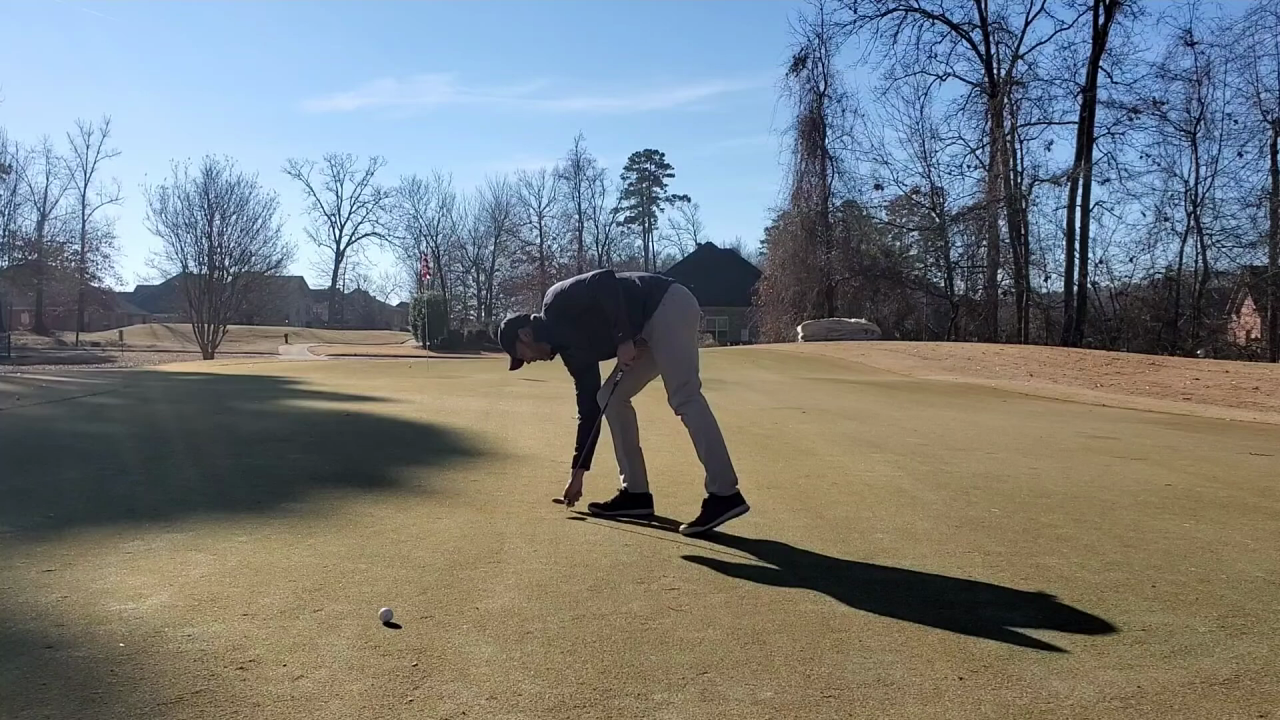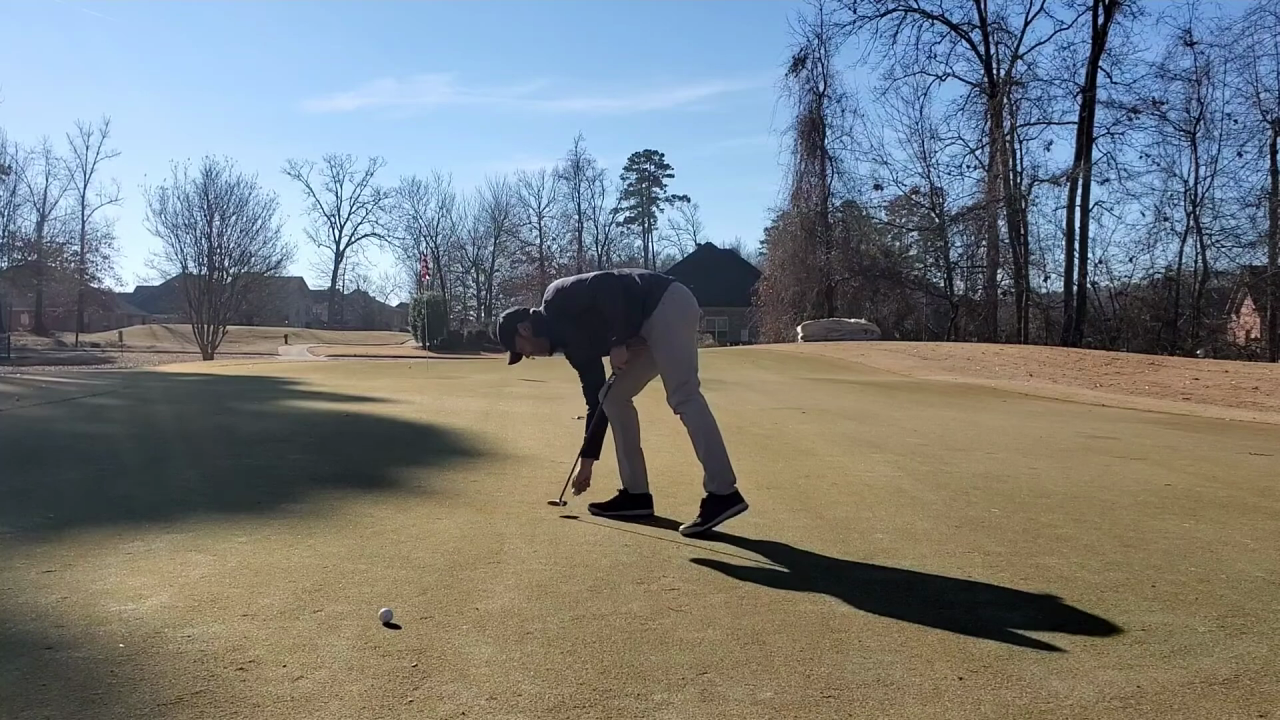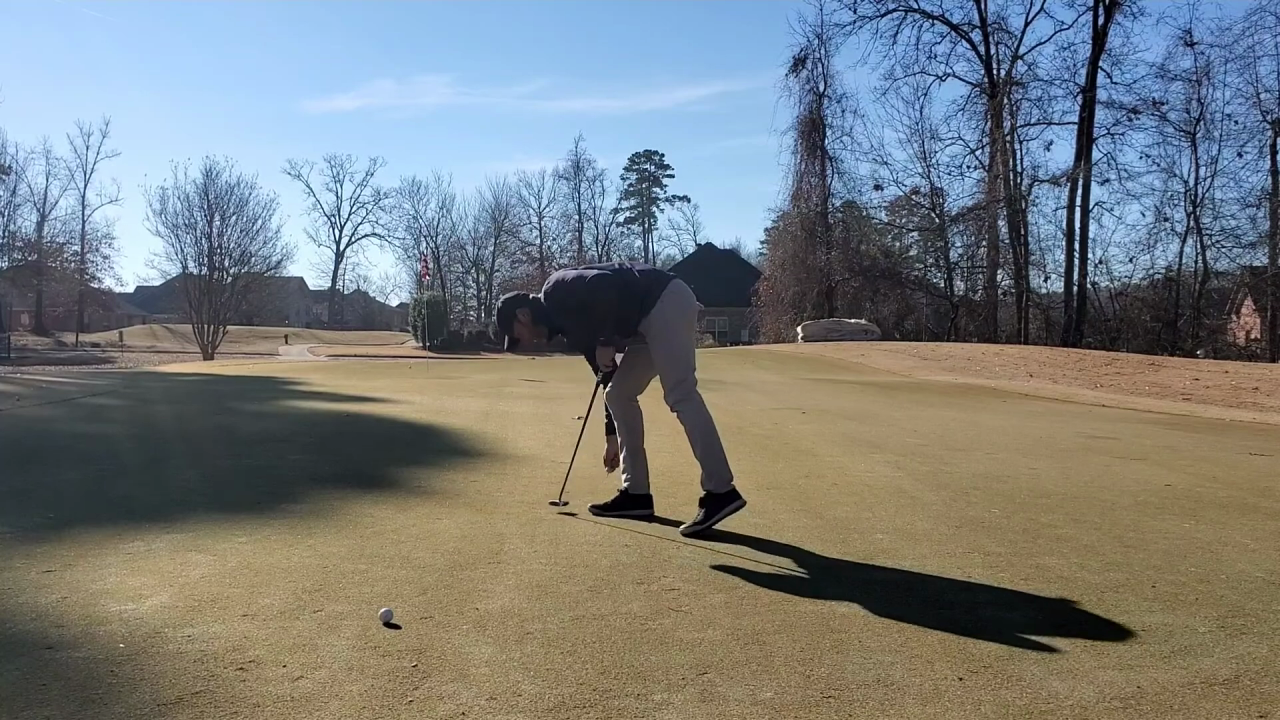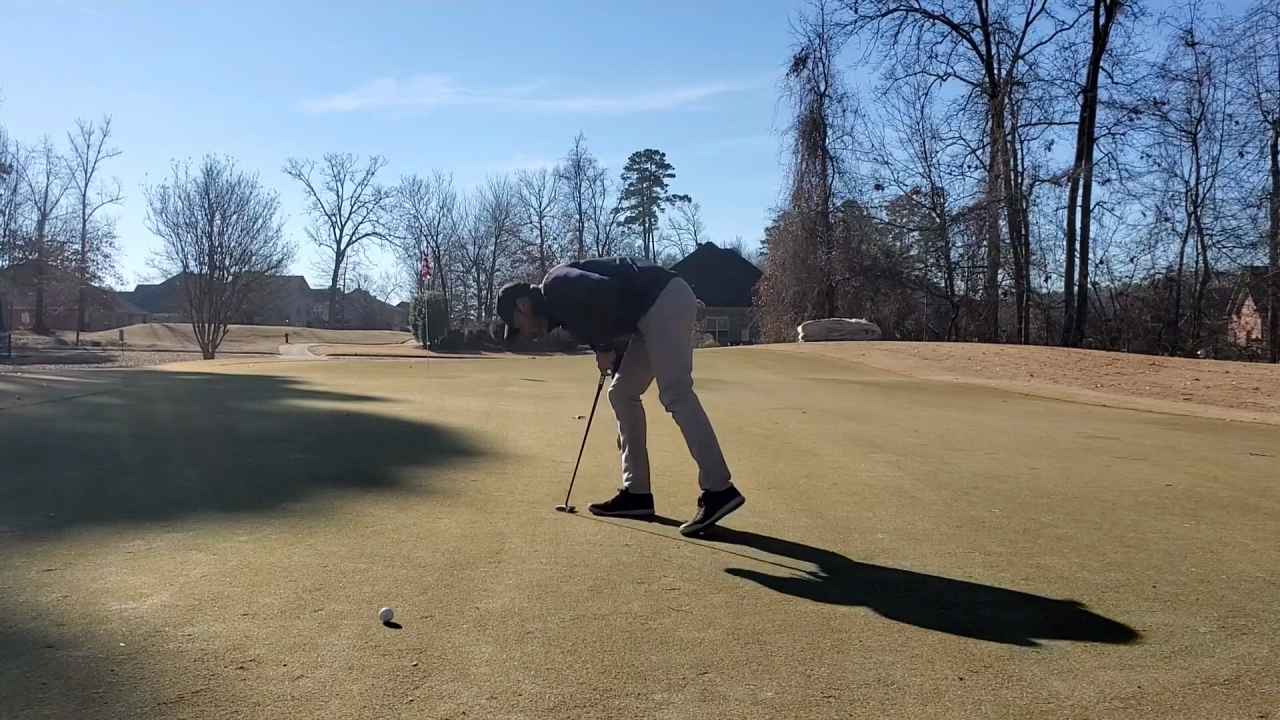
dt=0.2s
person 1, frame 1
left shoulder: (557, 303)
right shoulder: (570, 346)
left elbow: (605, 281)
right elbow: (589, 405)
left wrist: (623, 338)
right wrist: (578, 471)
left hip: (669, 307)
left knee: (684, 398)
right knee: (610, 398)
left ankle: (725, 496)
right ankle: (636, 493)
person 1, frame 2
left shoulder: (558, 300)
right shoulder: (569, 339)
left elbow: (604, 283)
right elbow: (595, 396)
left wrist: (616, 342)
right wrist: (587, 460)
left hip: (668, 305)
left knee: (683, 397)
right knee: (613, 396)
left ankle: (723, 494)
right ankle: (636, 493)
person 1, frame 3
left shoulder: (557, 292)
right shoulder: (566, 322)
left elbow: (603, 284)
right elbow: (607, 375)
left wrist: (604, 342)
right wrist: (613, 437)
left hip: (667, 302)
right hip: (650, 318)
left knee: (680, 395)
right knee: (618, 394)
left ankle: (721, 493)
right ankle: (636, 493)
person 1, frame 4
left shoulder: (556, 286)
right shoulder: (563, 311)
left elbow: (605, 290)
right elbow: (613, 344)
left wrist: (603, 347)
left hip: (666, 300)
right hip: (653, 311)
left knee: (676, 394)
right knee: (621, 393)
left ankle: (719, 491)
right ankle: (637, 492)
